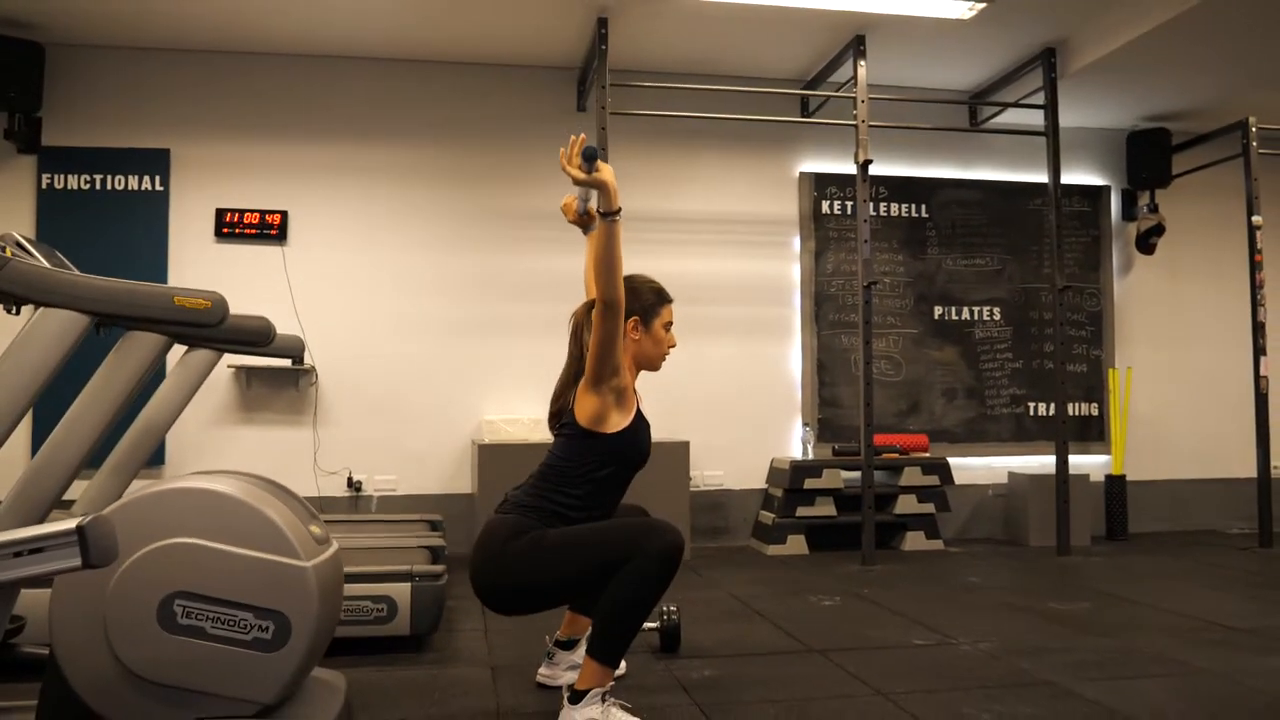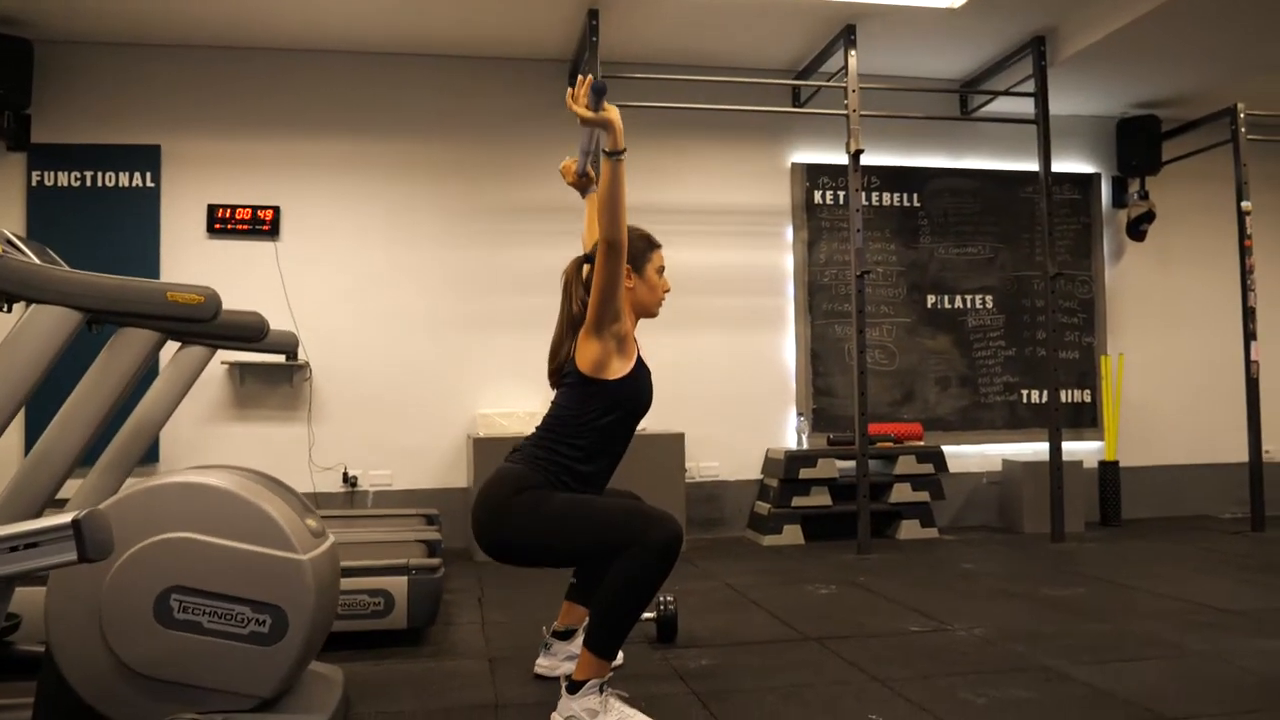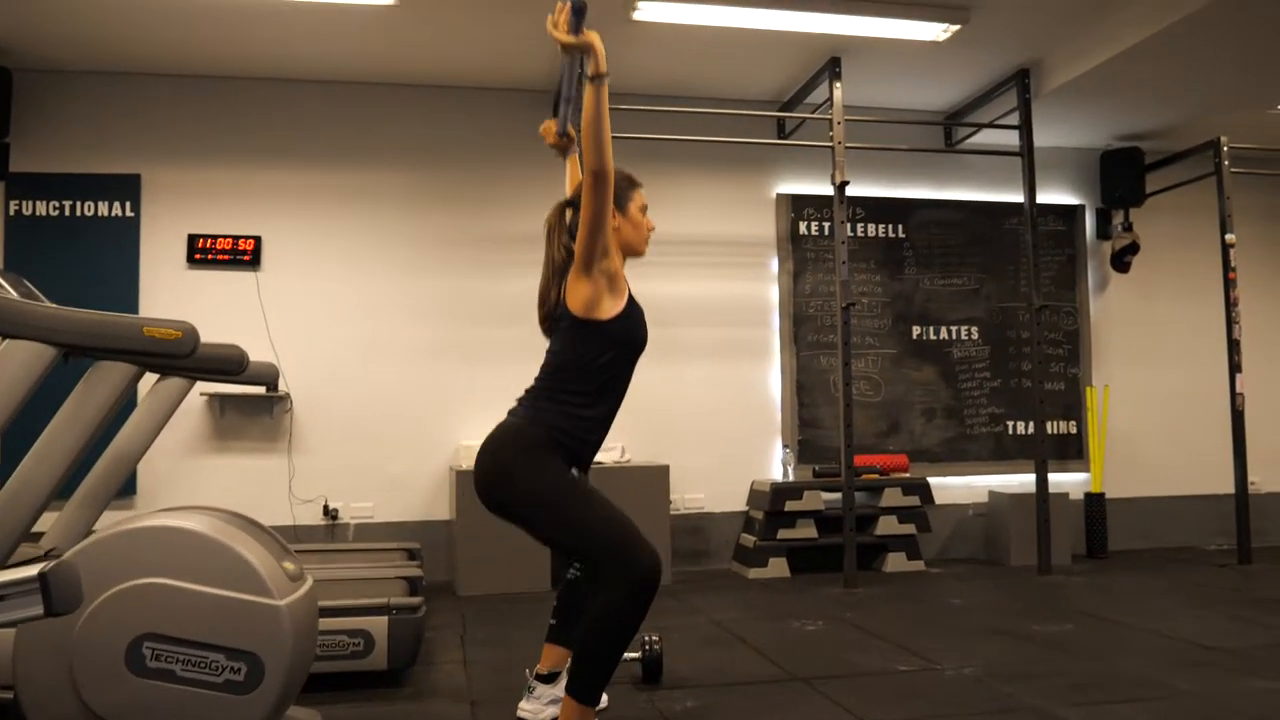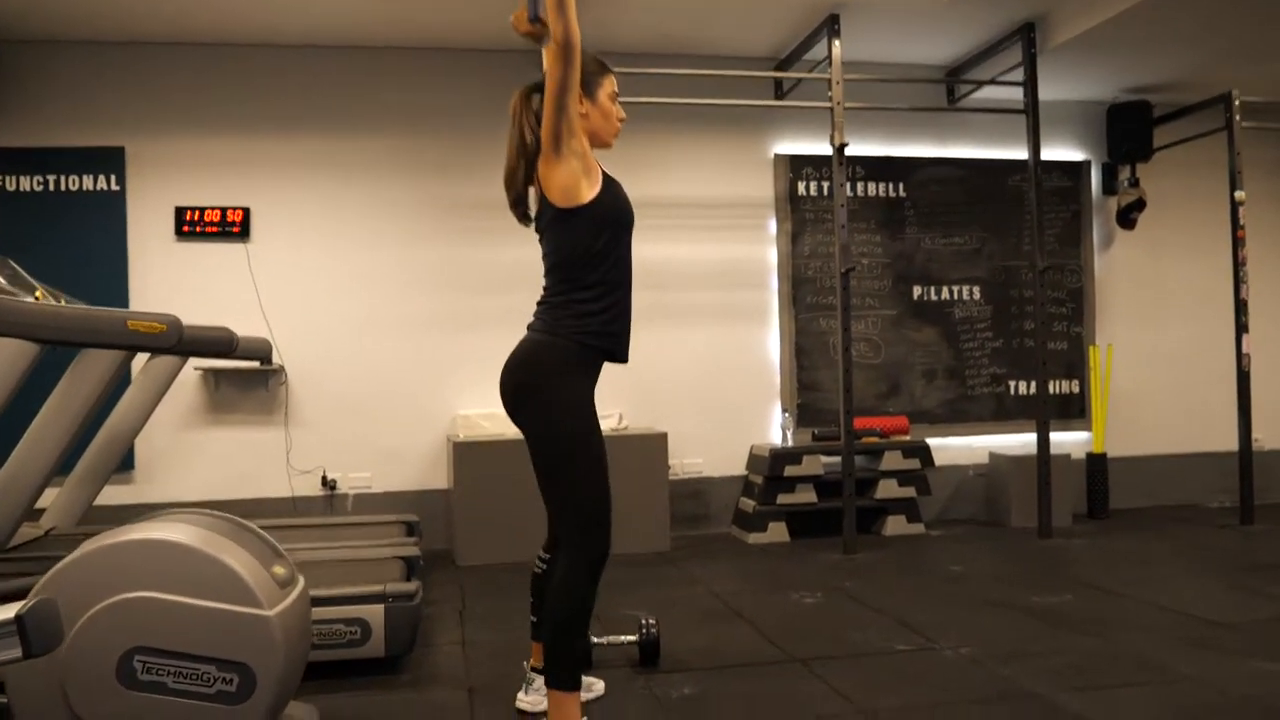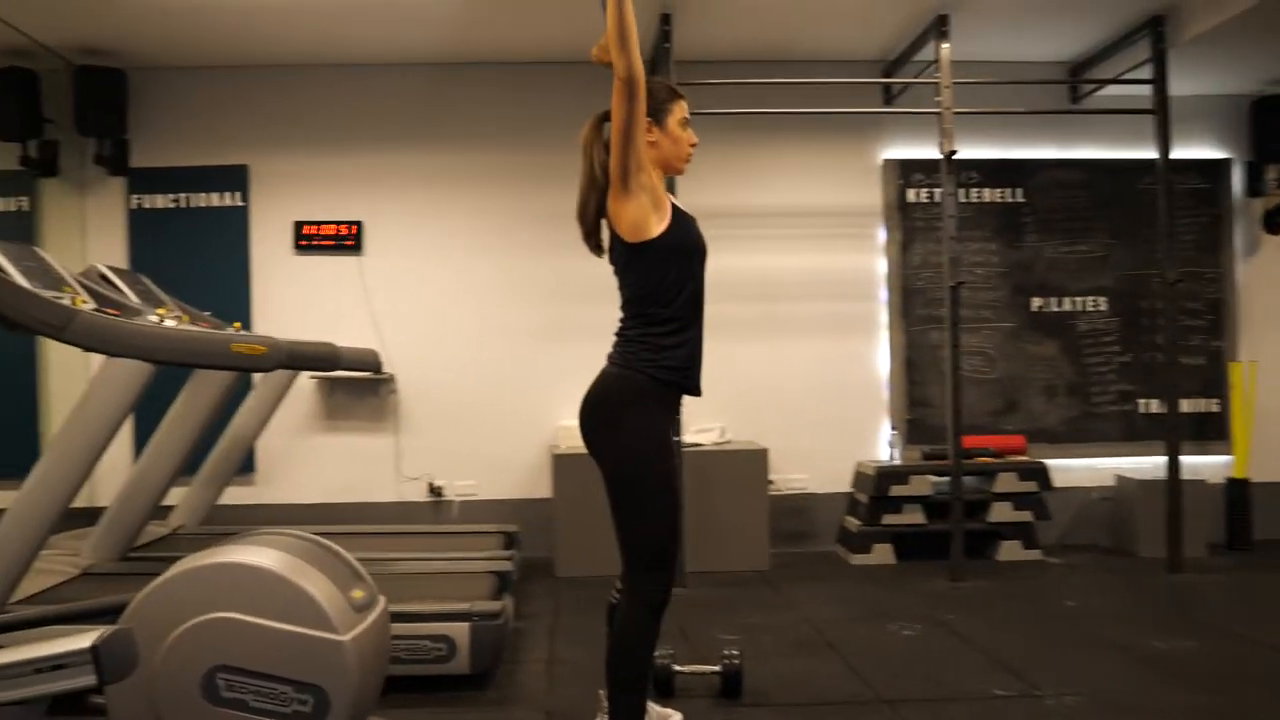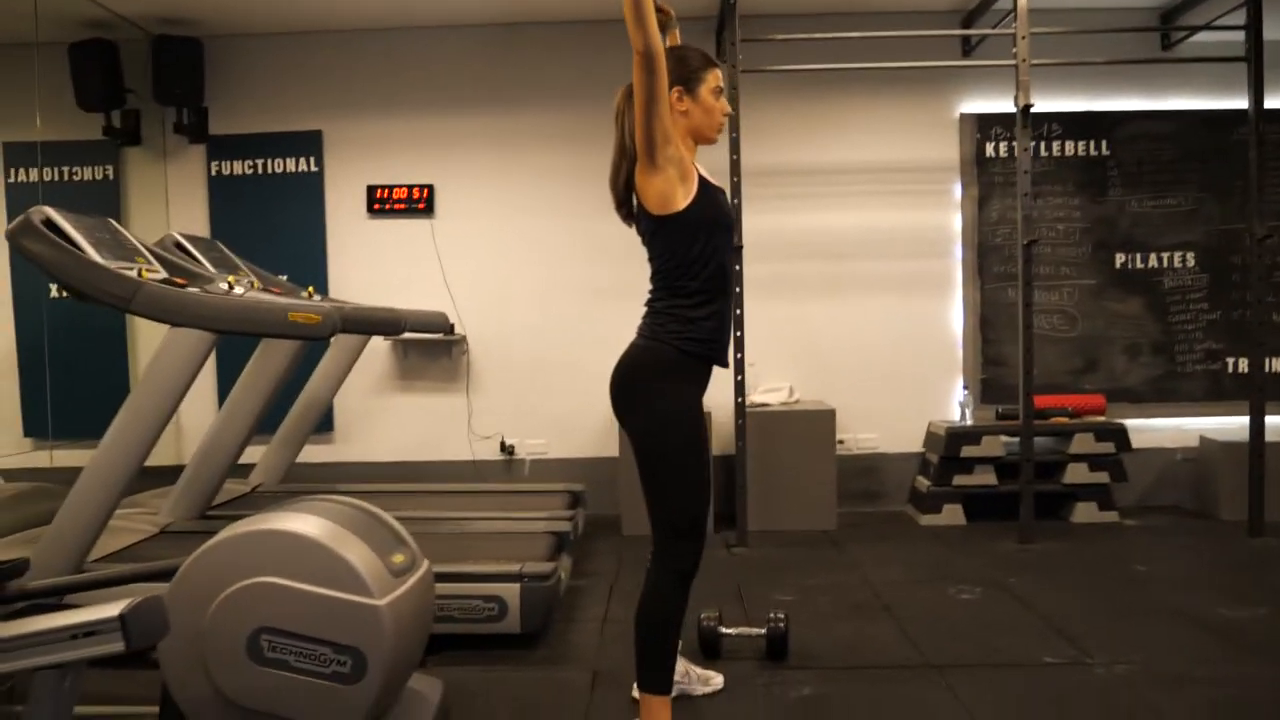
dt=0.4s
person 1, frame 1
left shoulder: (609, 377)
right shoulder: (608, 386)
left elbow: (605, 296)
right elbow: (608, 299)
left wrist: (591, 230)
right wrist: (608, 201)
left hip: (524, 539)
right hip: (510, 558)
left knee: (628, 526)
right knee: (659, 542)
left ankle: (565, 651)
person 1, frame 2
left shoulder: (606, 329)
right shoulder: (608, 335)
left elbow: (602, 246)
right elbow: (609, 245)
left wrist: (589, 191)
right wrist: (613, 143)
left hip: (527, 494)
right hip: (514, 506)
left knee: (624, 517)
right knee: (657, 534)
left ankle: (563, 641)
person 1, frame 3
left shoulder: (592, 278)
right shoulder: (597, 276)
left elbow: (590, 193)
right elbow: (597, 182)
left wrist: (565, 151)
right wrist: (594, 72)
left hip: (533, 455)
right hip: (524, 461)
left knee: (603, 555)
right knee: (635, 567)
person 1, frame 4
left shoulder: (569, 166)
right shoulder: (568, 159)
left hip: (553, 368)
right hip: (555, 371)
left knee: (571, 531)
right knee: (584, 540)
person 1, frame 5
left shoulder: (644, 193)
right shoulder: (637, 192)
left elbow: (633, 89)
right elbow: (629, 85)
left hip: (638, 402)
right hip: (632, 405)
left knee: (646, 567)
right knee: (650, 573)
person 1, frame 6
left shoulder: (678, 163)
right shoulder: (663, 162)
left elbow: (666, 62)
right elbow: (647, 58)
left hip: (671, 373)
right hip: (661, 376)
left knee: (683, 533)
right knee: (678, 543)
